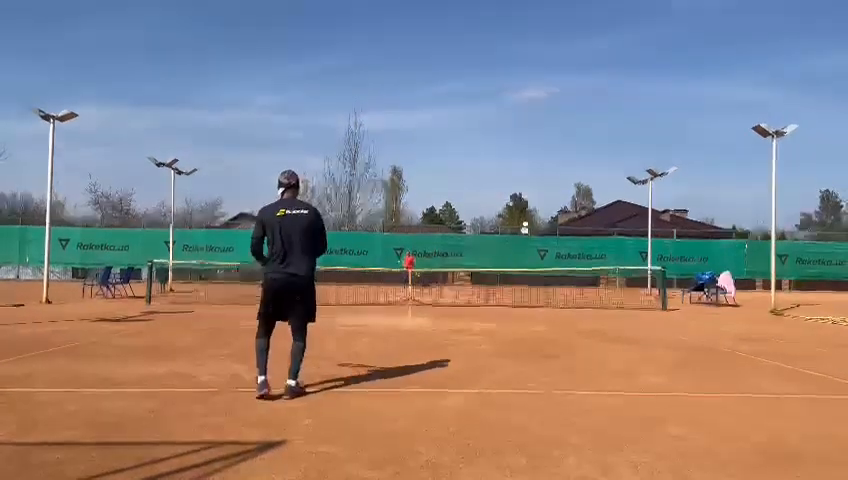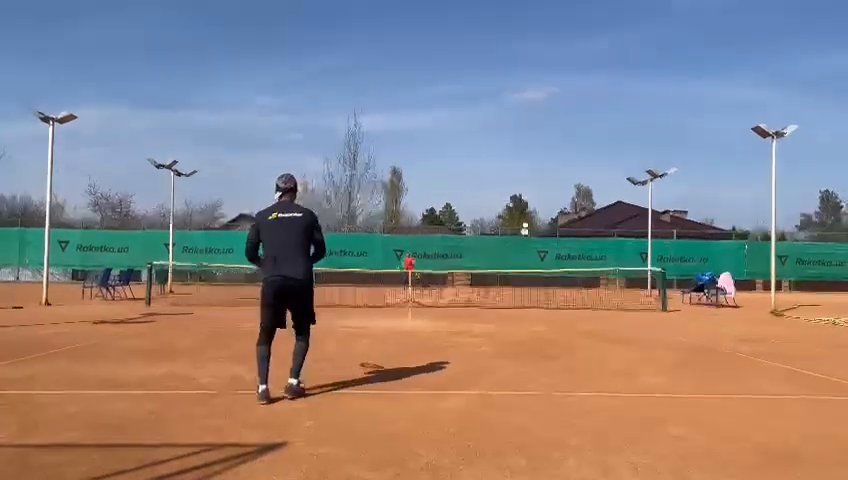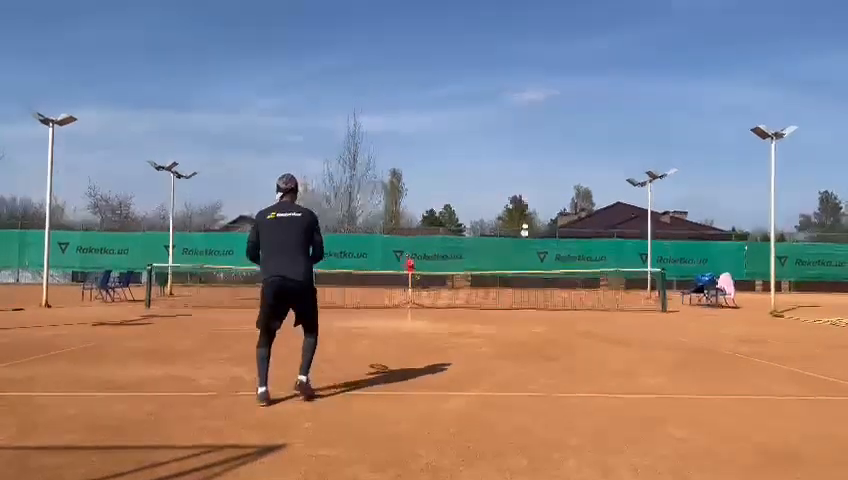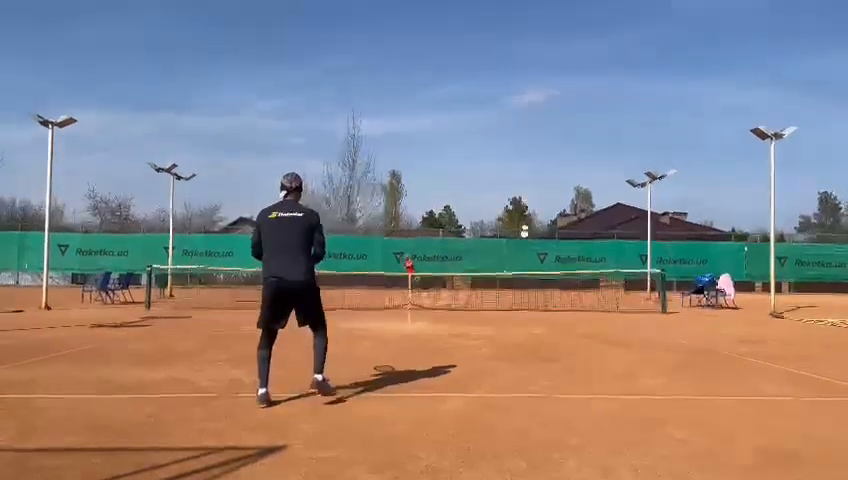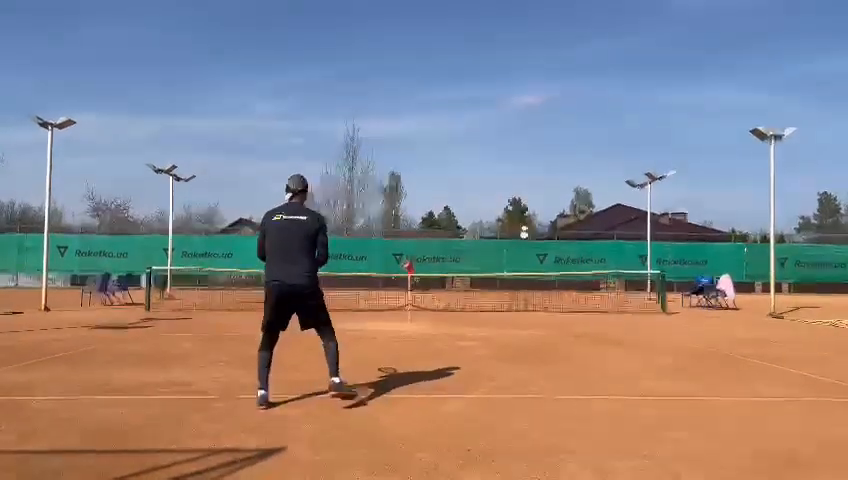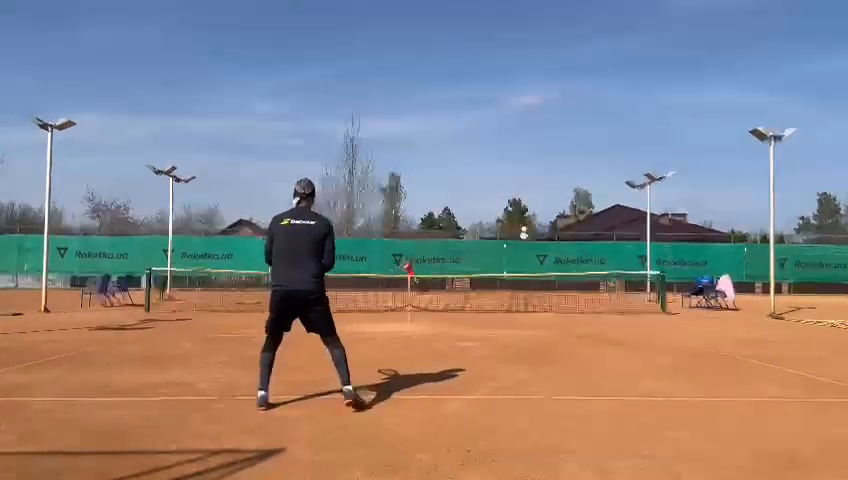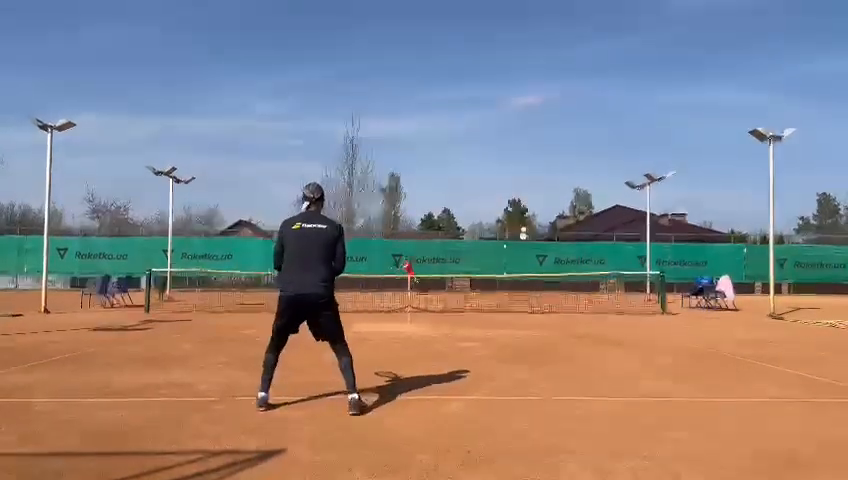
dt=0.1s
person 1, frame 1
left shoulder: (266, 212)
right shoulder: (312, 212)
left elbow: (255, 248)
right elbow: (322, 247)
left hip: (275, 278)
right hip: (303, 279)
left knee: (264, 330)
right knee: (299, 333)
left ankle: (262, 381)
right ankle: (292, 383)
person 1, frame 2
left shoulder: (262, 216)
right shoulder: (308, 215)
left elbow: (250, 253)
right elbow: (320, 251)
left hip: (273, 282)
right hip: (302, 282)
left knee: (266, 335)
right knee: (302, 333)
left ankle: (263, 388)
right ankle: (293, 382)
person 1, frame 3
left shoulder: (262, 216)
right shoulder: (308, 215)
left elbow: (251, 252)
right elbow: (318, 253)
left hip: (273, 282)
right hip: (302, 282)
left knee: (265, 336)
right knee: (310, 331)
left ankle: (262, 390)
right ankle: (303, 379)
person 1, frame 4
left shoulder: (264, 215)
right shoulder: (310, 216)
left elbow: (256, 251)
right elbow: (318, 253)
left hip: (273, 283)
right hip: (303, 283)
left knee: (266, 337)
right knee: (319, 330)
left ankle: (262, 391)
right ankle: (319, 378)
person 1, frame 5
left shoulder: (269, 217)
right shoulder: (316, 219)
left elbow: (261, 253)
right elbow: (322, 257)
left hip: (276, 286)
right hip: (306, 286)
left knee: (268, 339)
right knee: (327, 334)
left ankle: (263, 393)
right ankle: (335, 381)
person 1, frame 6
left shoulder: (277, 221)
right shoulder: (324, 224)
left elbow: (269, 257)
right elbow: (329, 262)
left hip: (282, 291)
right hip: (312, 291)
left knee: (271, 342)
right knee: (332, 341)
left ankle: (262, 394)
right ankle: (348, 390)
person 1, frame 7
left shoulder: (287, 225)
right shoulder: (333, 228)
left elbow: (277, 263)
right elbow: (339, 266)
left hip: (290, 295)
right hip: (320, 296)
left knee: (275, 344)
right knee: (339, 346)
left ankle: (262, 396)
right ankle: (354, 397)
